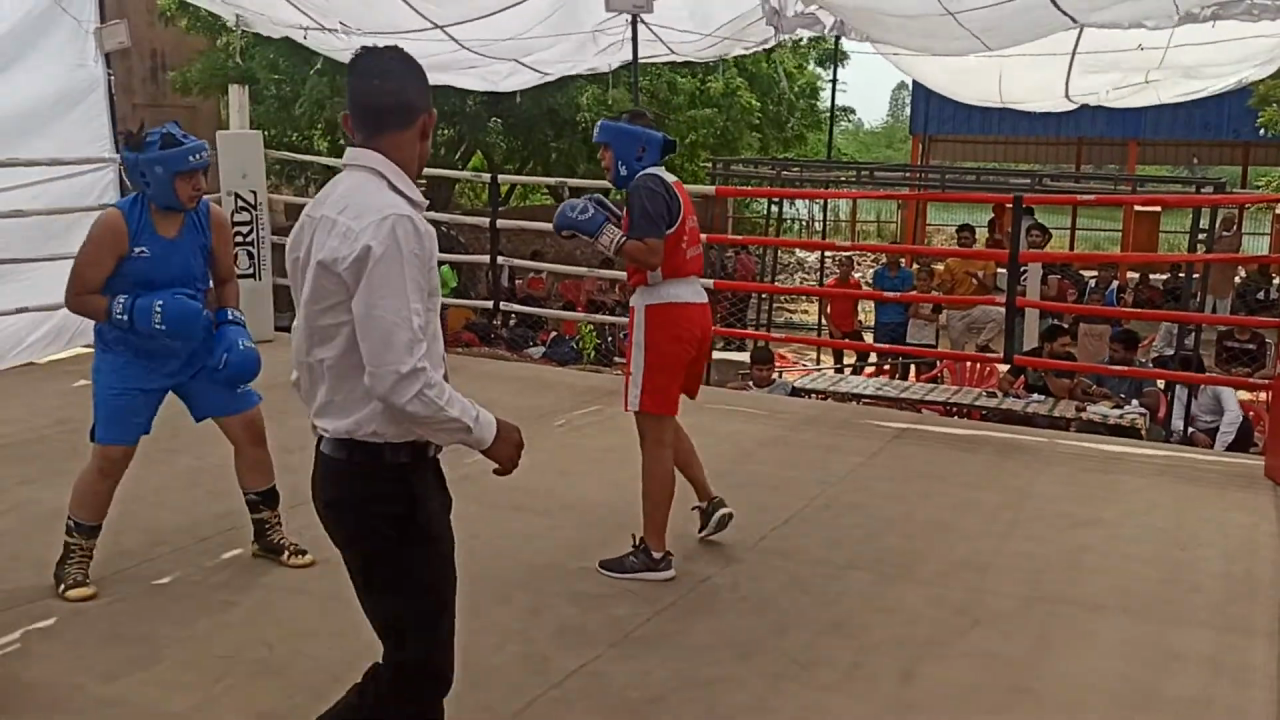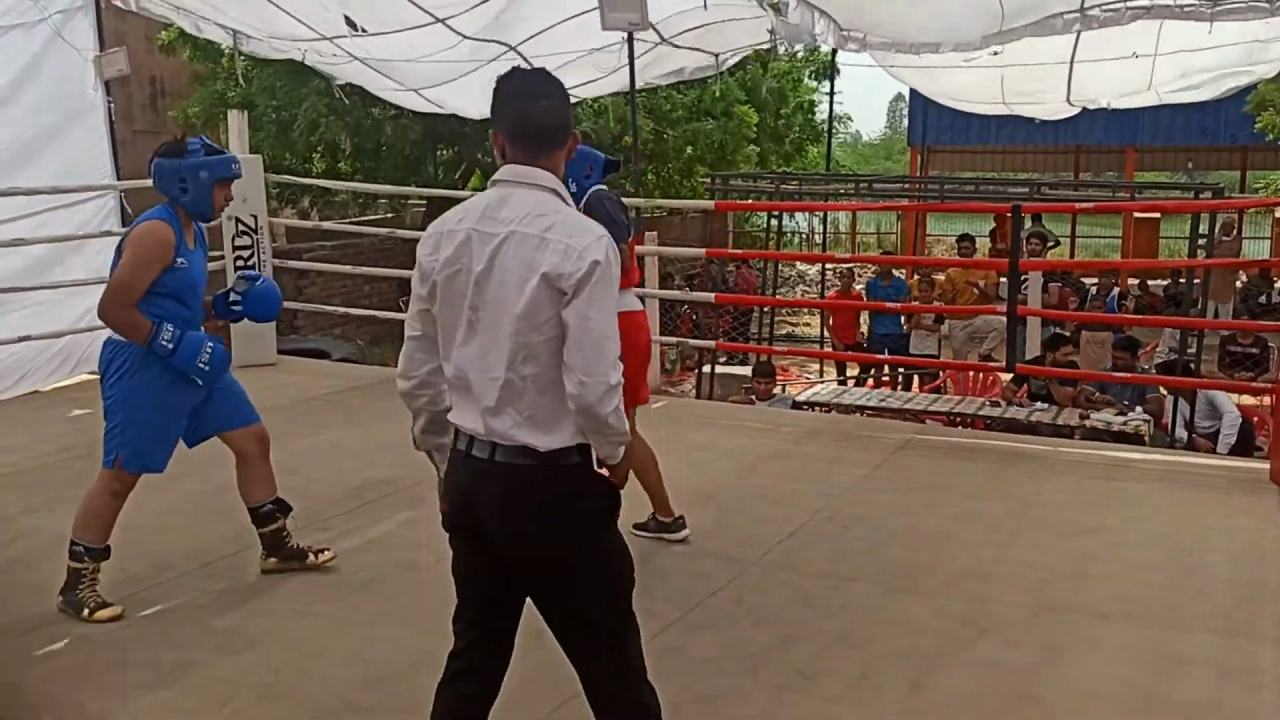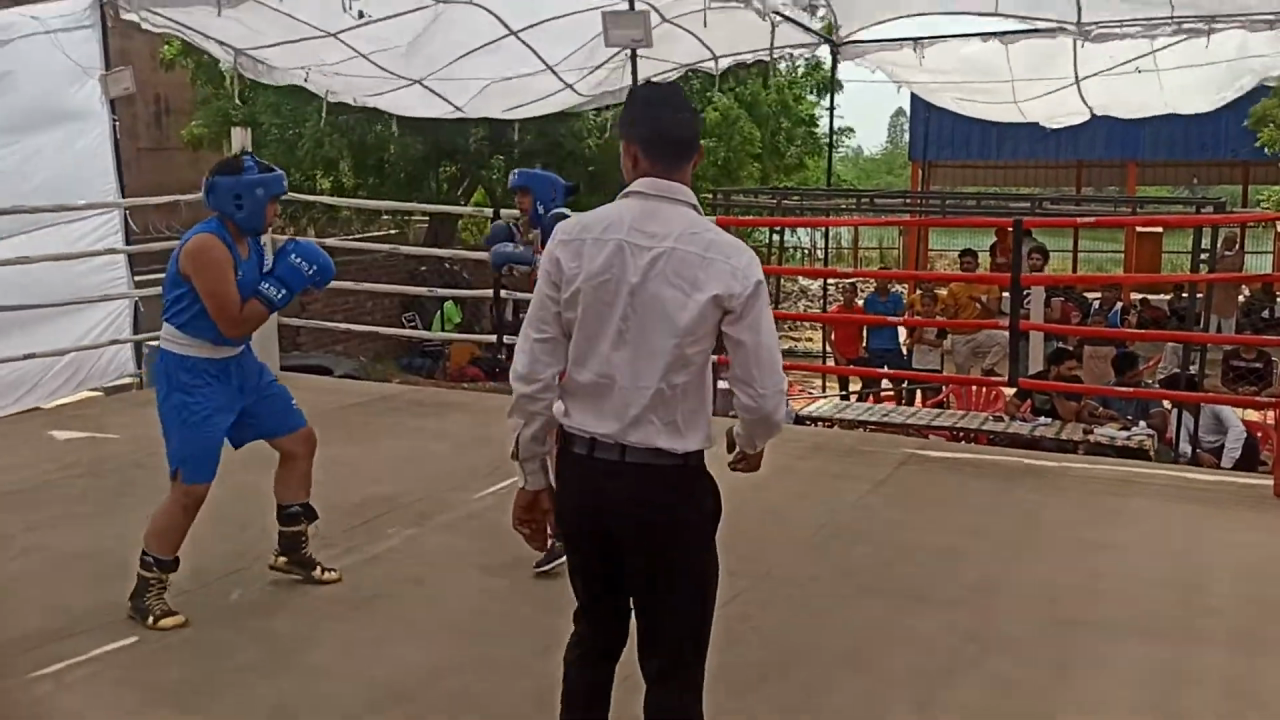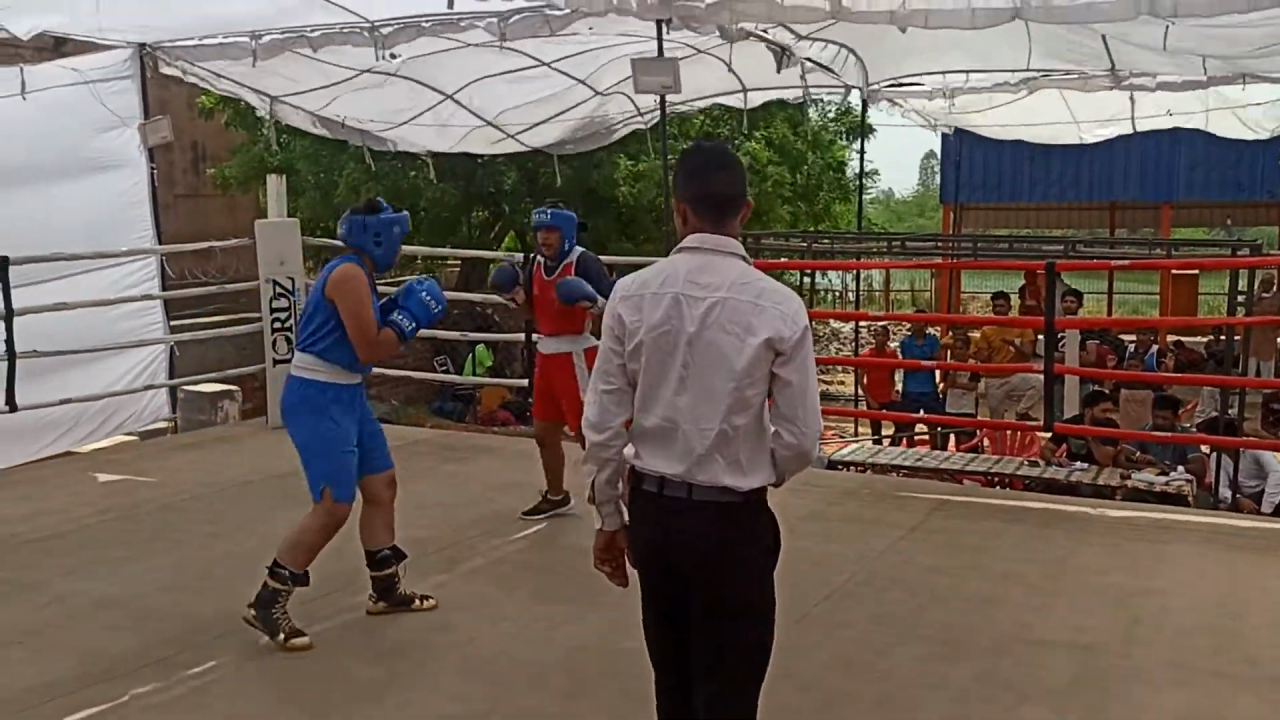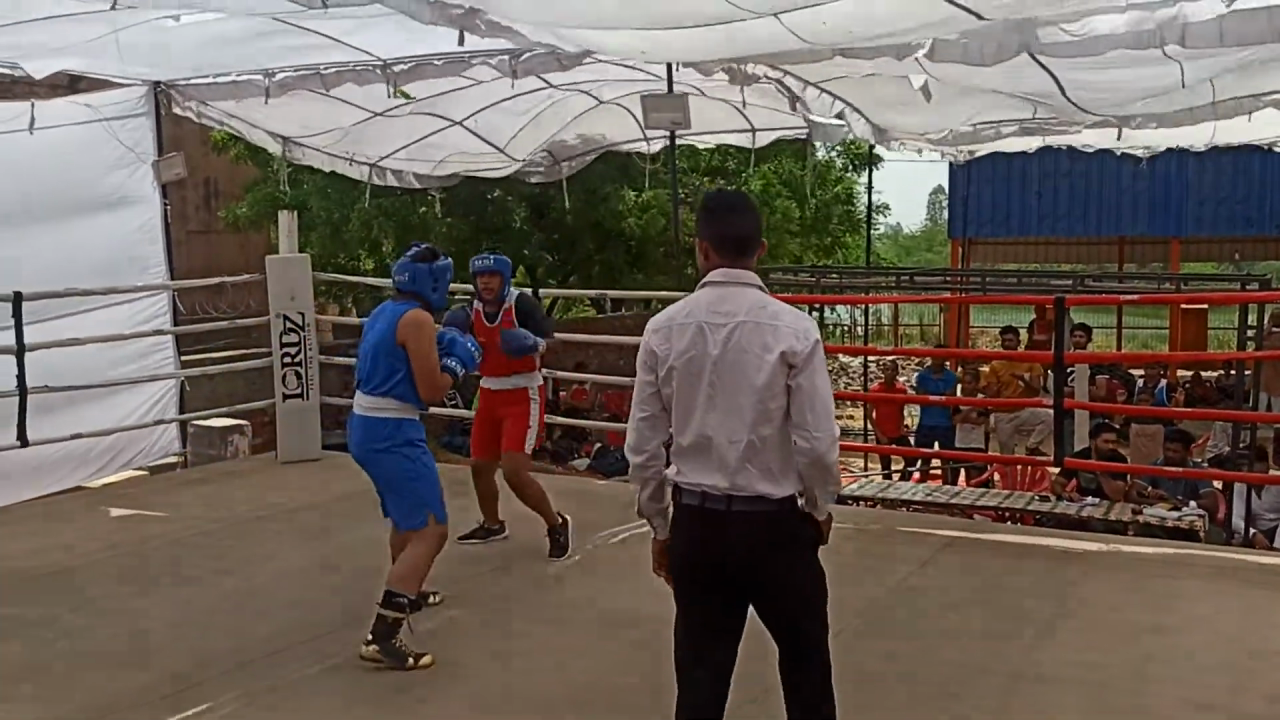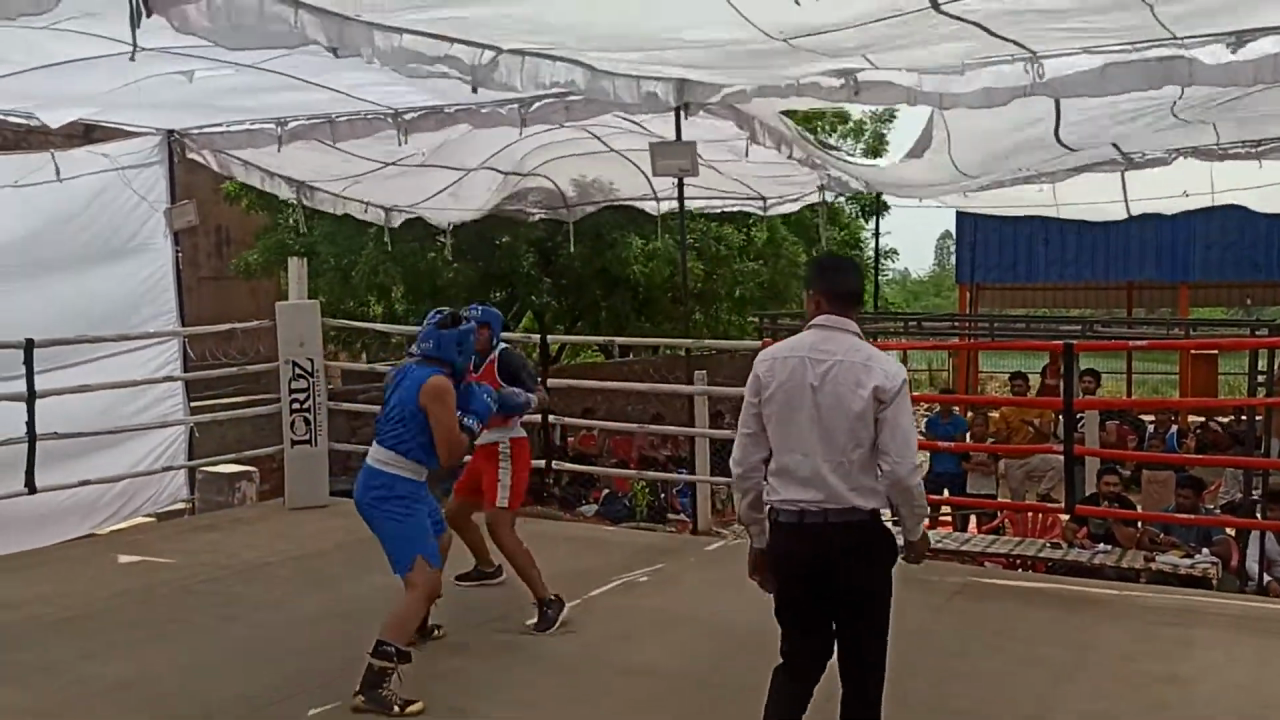
dt=0.5s
person 1, frame 1
left shoulder: (323, 210)
right shoulder: (391, 221)
right elbow: (404, 381)
right wrist: (486, 430)
left hip: (345, 461)
right hip: (385, 476)
left knee: (419, 652)
person 1, frame 2
left shoulder: (444, 234)
right shoulder: (582, 240)
left elbow: (416, 376)
right elbow: (593, 390)
right wrist: (616, 450)
left hip: (470, 477)
right hip: (550, 484)
left knee: (476, 655)
right knee: (610, 662)
person 1, frame 3
left shoulder: (572, 239)
right shoulder: (729, 260)
left elbow: (531, 377)
right elbow: (764, 400)
left wrist: (532, 476)
right wrist: (749, 442)
left hip: (581, 472)
right hip: (668, 484)
left knee: (595, 633)
right knee: (671, 668)
person 1, frame 4
left shoulder: (633, 294)
right shoulder: (778, 306)
left elbow: (601, 424)
right elbow: (800, 438)
left wrist: (608, 517)
left hip: (652, 511)
right hip: (732, 521)
person 1, frame 5
left shoulder: (664, 329)
right shoulder: (793, 328)
left elbow: (642, 446)
right elbow: (817, 443)
left wrist: (661, 526)
right wrist: (820, 508)
left hip: (695, 525)
right hip: (773, 524)
right knee: (806, 664)
person 1, frame 6
left shoulder: (769, 362)
right shoulder: (883, 372)
left elbow: (745, 463)
right elbow: (901, 470)
left wrist: (758, 538)
right wrist: (915, 533)
left hip: (789, 536)
right hip: (858, 537)
left knee: (797, 663)
right knee: (862, 674)
person 2, frame 1
left shoulder: (211, 219)
right shoulder: (115, 225)
left elbow: (224, 279)
right elbow: (78, 296)
left wrist: (231, 325)
right wrist: (137, 313)
left hip: (198, 344)
right hip: (129, 350)
left knee: (250, 427)
right knee: (110, 455)
left ankle: (269, 534)
right ankle: (72, 559)
person 2, frame 2
left shoulder: (193, 231)
right shoulder: (155, 233)
right elbow: (112, 309)
left wrist: (227, 303)
right wrist: (175, 344)
left hip: (192, 361)
right hip: (141, 365)
left knee: (253, 441)
right knee: (119, 476)
left ankle: (277, 546)
right ankle: (77, 584)
person 2, frame 3
left shoulder: (248, 241)
right shoulder: (206, 246)
right elbow: (233, 324)
left wrist: (288, 276)
right wrist: (283, 284)
left hip: (239, 364)
right hip: (191, 374)
left knee: (299, 441)
right knee: (191, 489)
left ankle: (292, 551)
right ankle: (146, 590)
person 2, frame 4
left shoulder: (356, 274)
right shoulder: (348, 275)
right elbow: (370, 351)
left wrist: (395, 307)
right wrist: (411, 315)
left hip: (345, 395)
right hip: (317, 399)
left knee: (382, 486)
right knee: (332, 508)
left ankle: (386, 589)
right ankle: (268, 602)
person 2, frame 5
left shoulder: (384, 312)
right shoulder: (417, 320)
right elbow: (430, 392)
left wrist: (433, 349)
right wrist: (458, 360)
left hip: (366, 428)
right hip: (391, 435)
left knee: (408, 514)
right knee: (431, 532)
left ankle: (406, 592)
right ankle: (383, 637)
person 2, frame 6
left shoulder: (407, 369)
right shoulder: (440, 385)
right elbow: (450, 455)
right wrist: (473, 416)
left hip: (383, 482)
right hip: (393, 491)
left knee: (438, 542)
right knee: (424, 584)
left ankle: (412, 627)
right ankle: (373, 687)
person 3, frame 1
left shoulder: (645, 186)
right shoulder: (669, 186)
left elbow: (650, 255)
left wrist: (598, 228)
right wrist: (616, 219)
left hip: (662, 315)
right hip: (693, 311)
left knee: (654, 435)
right knee: (665, 421)
left ankle: (653, 552)
right ankle: (708, 502)
person 3, frame 2
left shoulder: (597, 200)
right shoulder: (592, 201)
left elbow: (620, 258)
left hip: (614, 326)
right hip: (625, 322)
right knee: (623, 430)
right ankle: (666, 517)
person 3, frame 3
left shoulder: (558, 225)
right shoulder: (551, 225)
left elbow: (578, 272)
left wrist: (529, 261)
right wrist: (523, 257)
left hip: (573, 333)
right hip: (566, 330)
left knee: (543, 425)
right knee: (556, 421)
left ankle: (567, 535)
person 3, frame 4
left shoulder: (584, 262)
right shoulder: (539, 264)
right elbow: (534, 309)
left wrist: (593, 302)
right wrist: (513, 291)
left hip: (577, 360)
right hip: (547, 357)
right knee: (544, 434)
right ankle: (556, 496)
person 3, frame 5
left shoulder: (522, 303)
right shoulder: (473, 310)
left elbow: (550, 342)
left wrist: (535, 346)
left hip: (523, 395)
right hip: (489, 395)
left knee: (515, 473)
right knee: (480, 466)
left ankle: (557, 523)
right ankle: (492, 524)
person 3, frame 6
left shoulder: (508, 358)
right shoulder: (469, 362)
left elbow: (540, 395)
left wrist: (527, 401)
left hip: (507, 450)
right hip: (485, 449)
left knee: (499, 528)
right knee: (454, 514)
left ankle: (548, 601)
right ankle: (487, 567)
